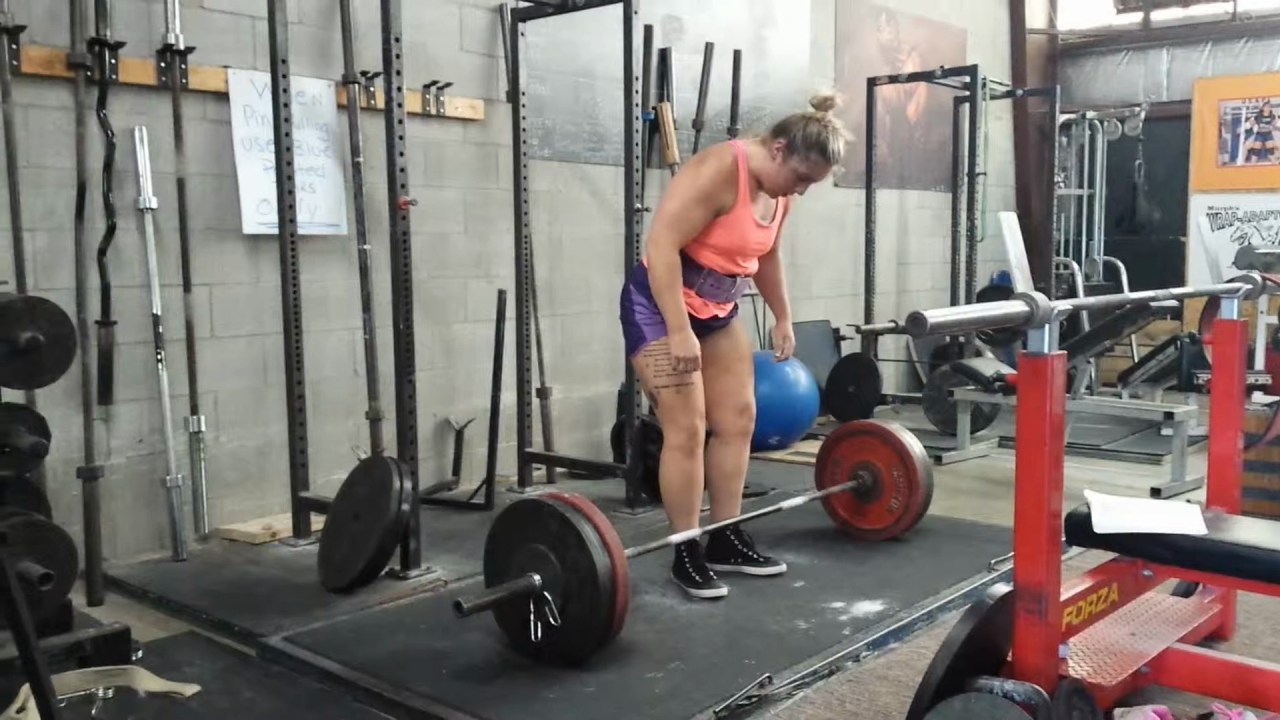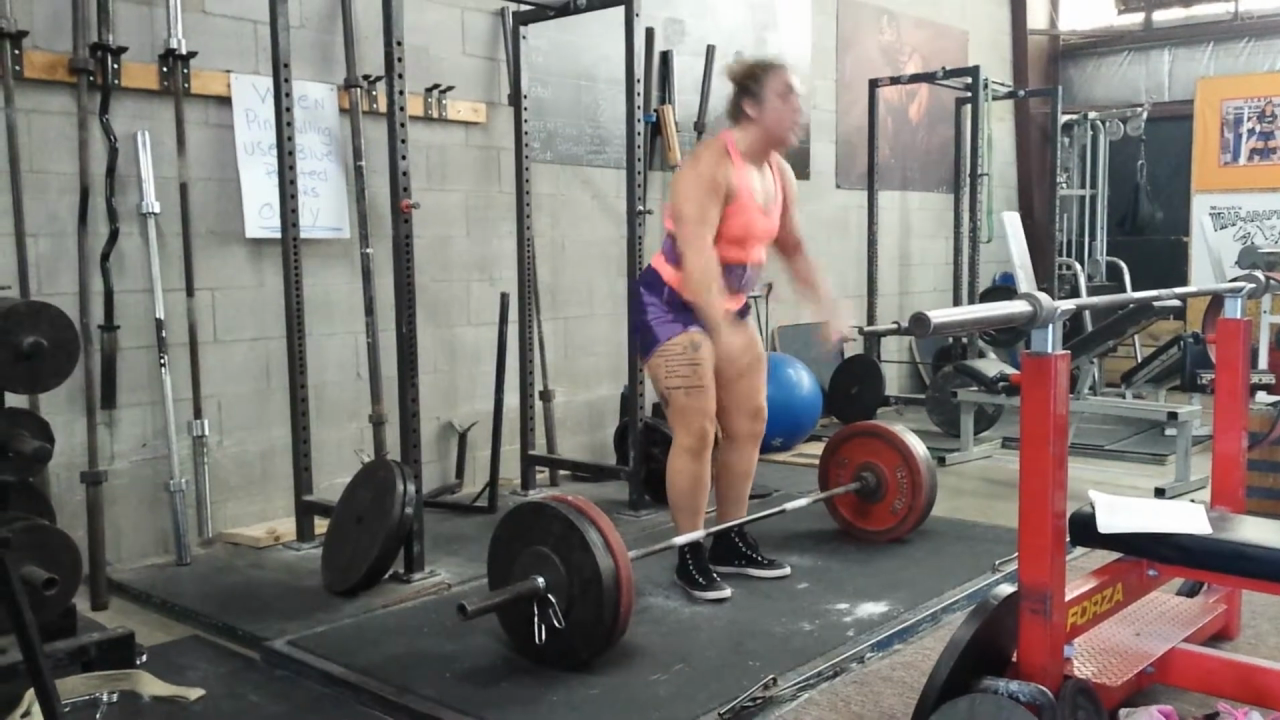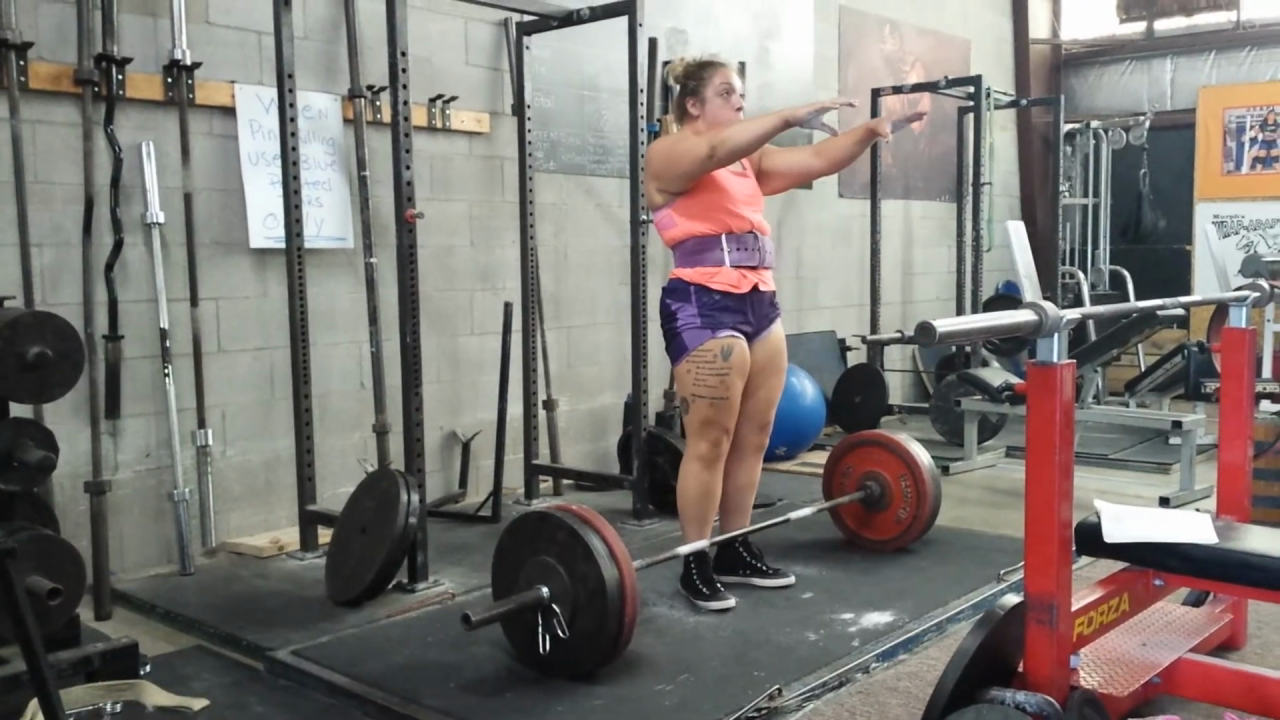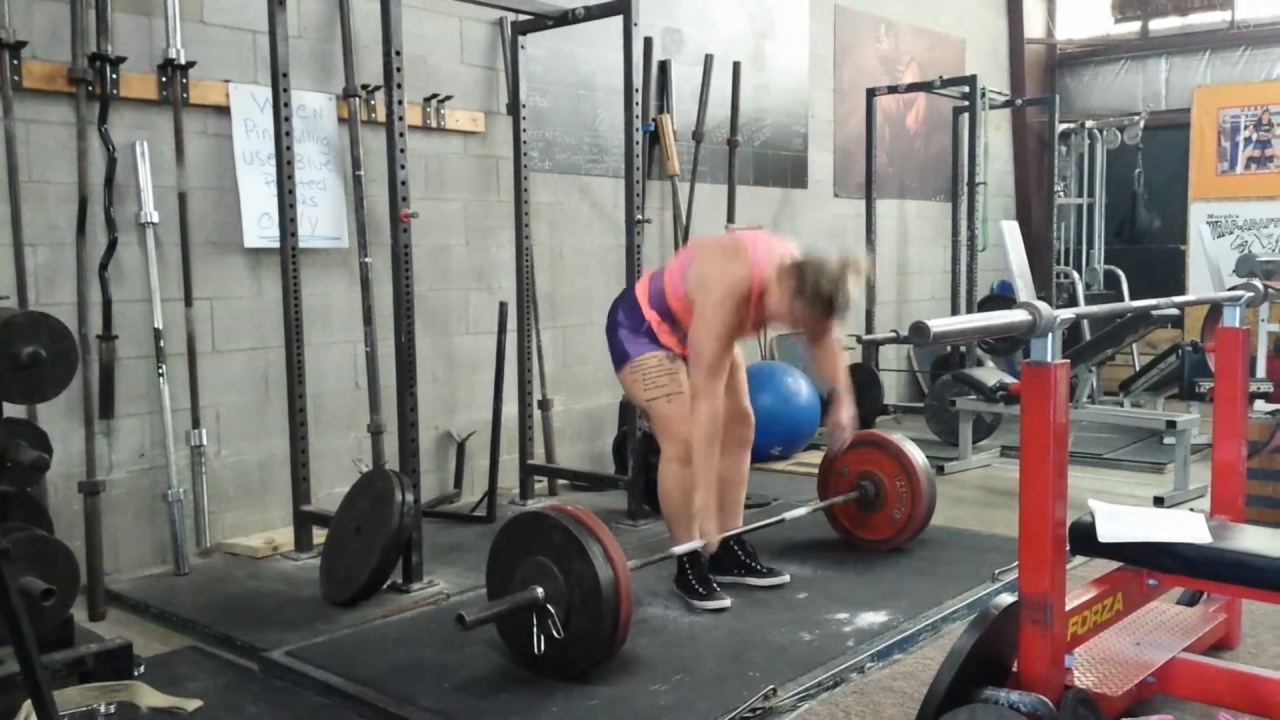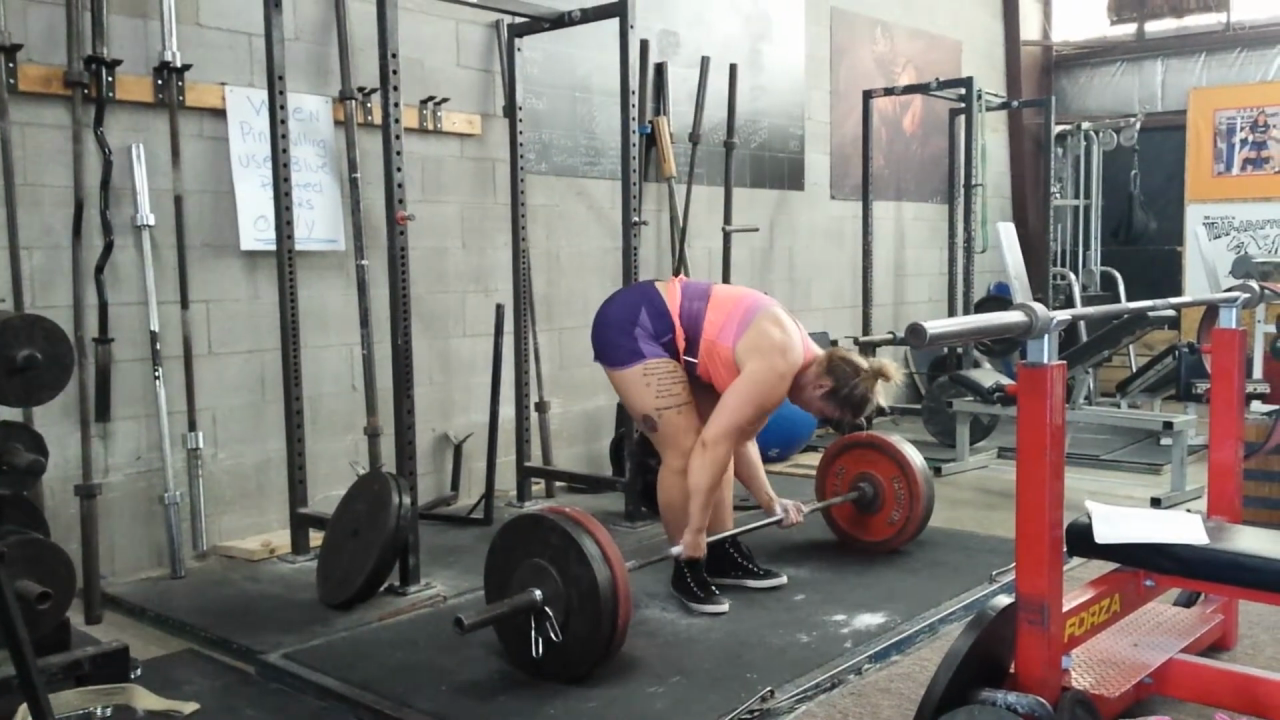
dt=1s
person 1, frame 1
left shoulder: (779, 187)
right shoulder: (717, 171)
right elbow: (661, 244)
left wrist: (783, 317)
right wrist: (678, 331)
left hip: (717, 311)
right hip: (659, 305)
left knee: (737, 420)
right knee: (687, 429)
left ankle: (726, 539)
right ankle: (685, 553)
person 1, frame 2
left shoulder: (777, 171)
right shoulder: (712, 163)
left elbow: (792, 247)
right elbow: (694, 253)
left wrist: (825, 307)
right wrist: (721, 332)
left hip: (730, 310)
right hip: (670, 305)
left knee: (748, 422)
right knee: (696, 432)
left ankle: (732, 540)
right ankle: (691, 554)
person 1, frame 3
left shoulder: (747, 159)
right shoulder: (667, 153)
left elbow: (816, 160)
right elbow: (716, 151)
left wrist: (870, 130)
right wrist: (790, 116)
left hip: (760, 303)
right hip: (704, 306)
left knee: (753, 437)
right knee: (709, 441)
left ankle: (736, 551)
right ankle: (695, 565)
person 1, frame 4
left shoulder: (801, 274)
right shoulder: (729, 284)
left elbow: (824, 338)
right elbow: (706, 395)
left wrist: (842, 400)
right wrist: (704, 493)
left hip: (692, 328)
right hip: (643, 329)
left knee: (739, 427)
right knee: (681, 438)
left ankle: (728, 553)
right ankle: (689, 566)
person 1, frame 5
left shoulder: (803, 362)
right shoulder: (778, 368)
left elbow: (738, 438)
right elbow: (714, 444)
left wrist: (770, 501)
right wrist: (695, 531)
left hip: (670, 332)
right hip: (635, 326)
left knee: (723, 436)
right knee: (682, 451)
left ankle: (723, 554)
right ankle: (687, 567)
